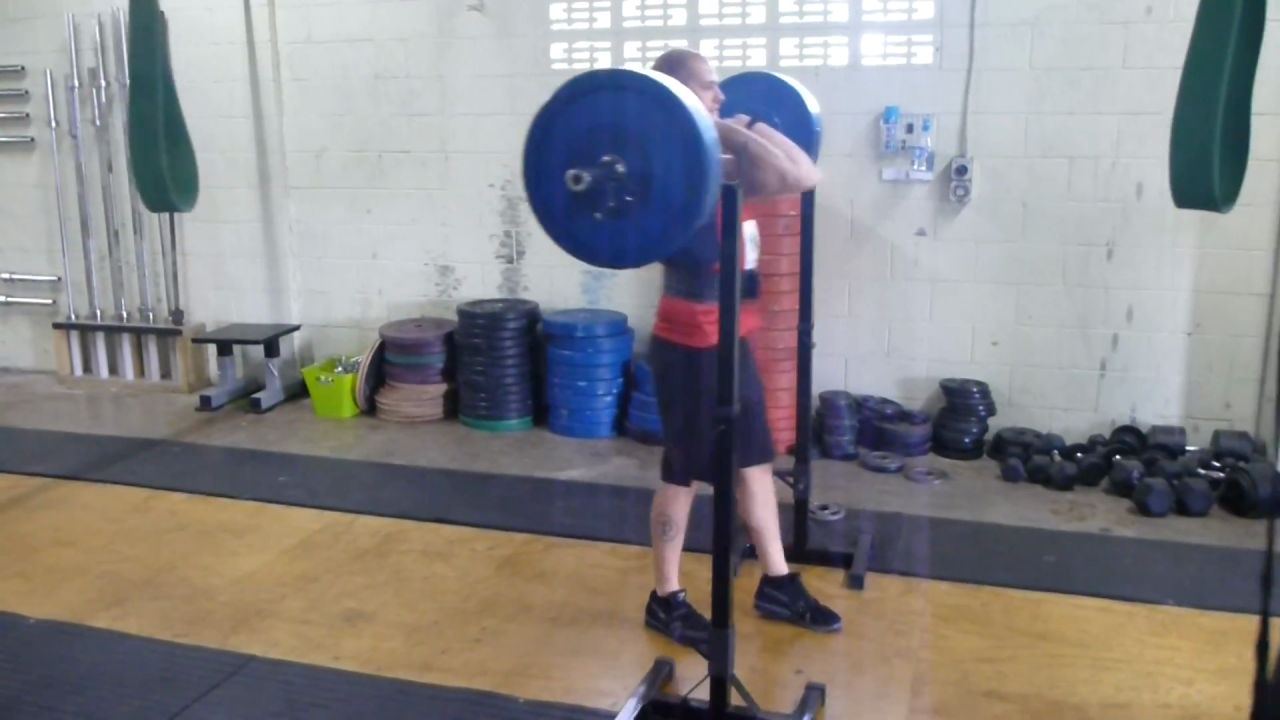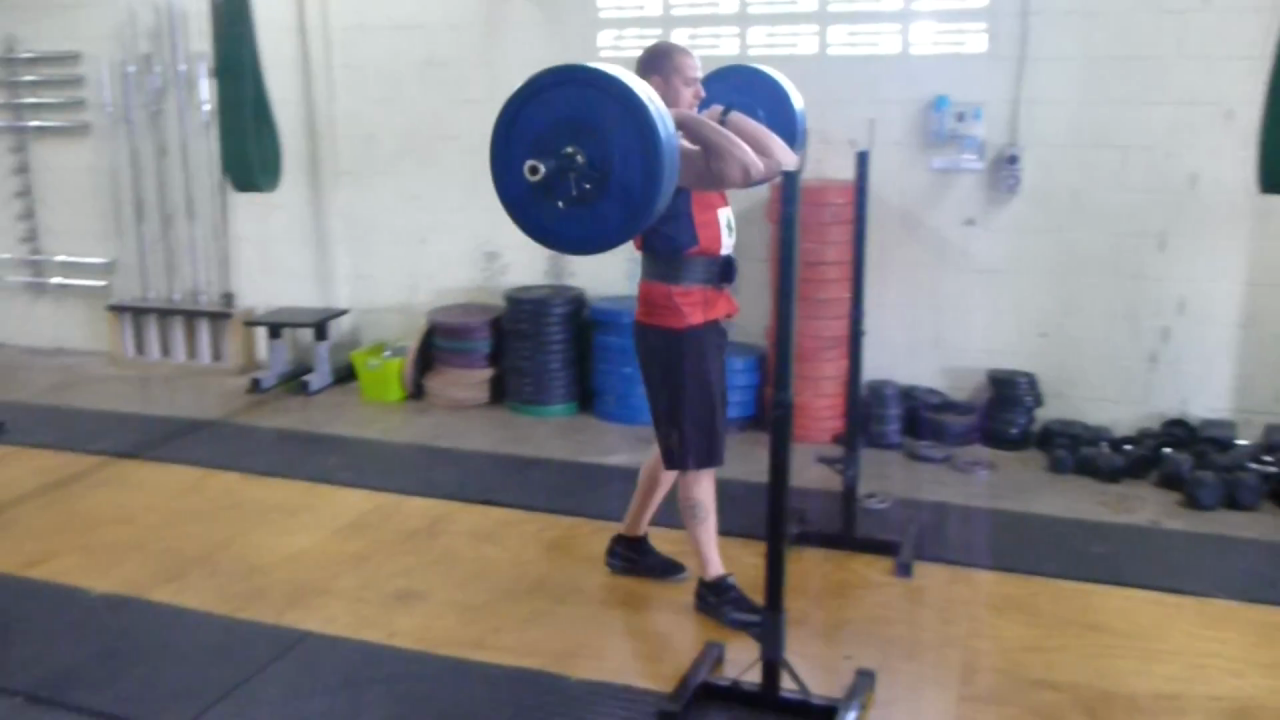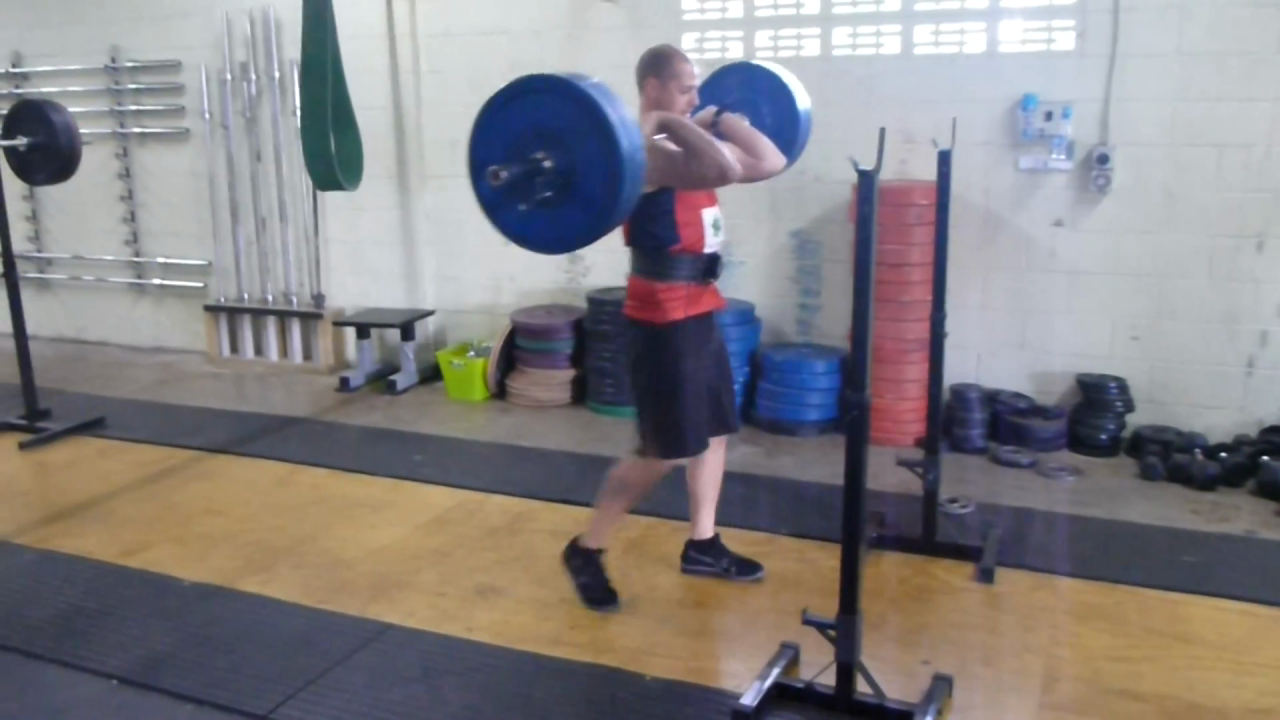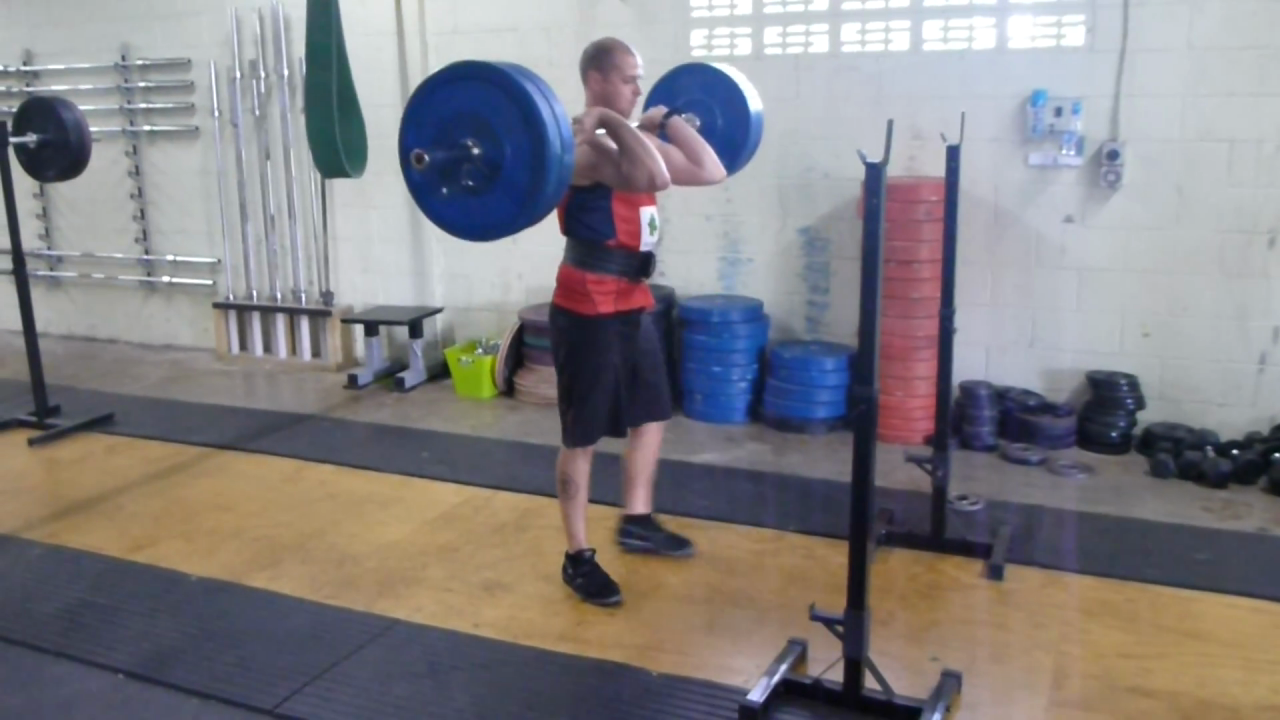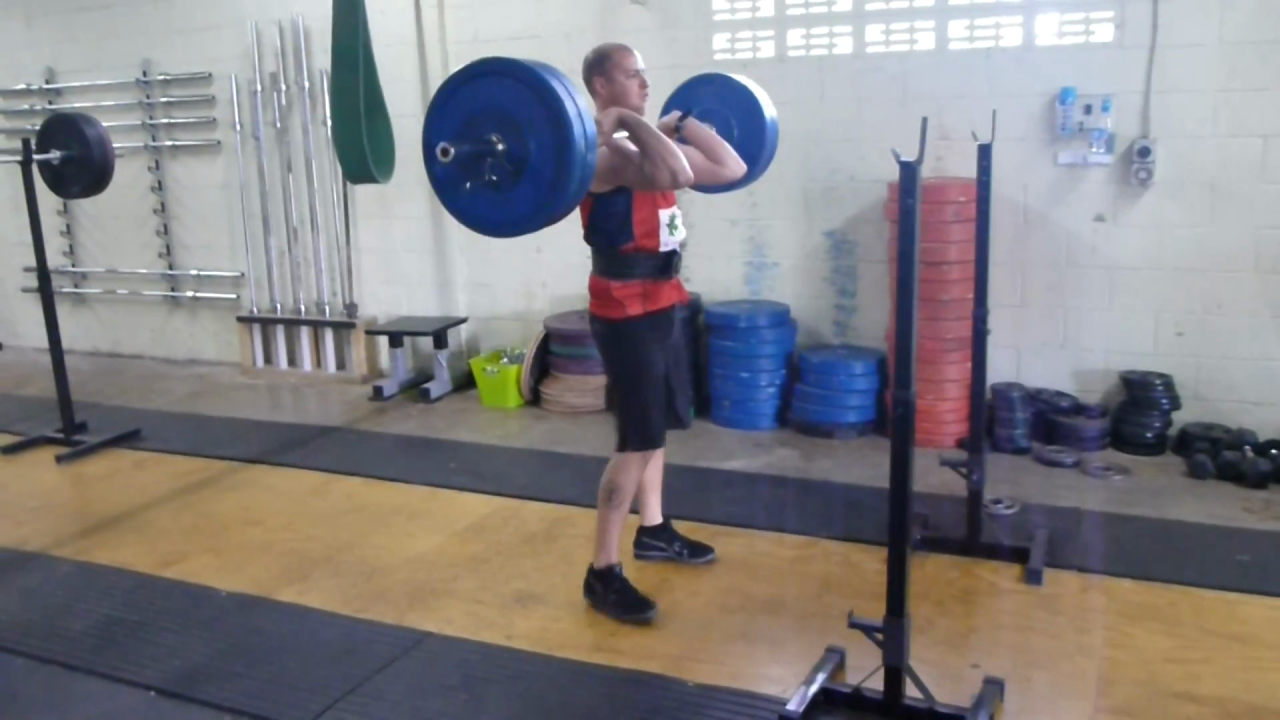
dt=0.5s
person 1, frame 1
left shoulder: (721, 159)
left elbow: (803, 174)
right elbow: (787, 178)
left wrist: (746, 127)
right wrist: (726, 131)
left hip: (728, 336)
right hip: (693, 341)
left knee: (753, 462)
right knee: (684, 472)
left ankle: (778, 583)
right ankle: (666, 599)
person 1, frame 2
left shoulder: (694, 142)
left elbow: (781, 161)
right elbow: (744, 171)
left wrist: (726, 115)
right wrist: (690, 121)
left hip: (701, 313)
right hip: (673, 319)
left knee: (679, 444)
right knee: (697, 455)
left ankle: (629, 540)
right ankle: (714, 583)
person 1, frame 3
left shoulder: (686, 144)
right shoulder: (645, 153)
left elbow: (770, 162)
right elbow: (724, 168)
left wrist: (719, 117)
right wrist: (671, 123)
left hip: (701, 310)
right hip: (662, 318)
left knee: (714, 433)
right knee: (663, 449)
left ankle: (703, 544)
right ankle: (587, 549)
person 1, frame 4
left shoulder: (632, 141)
right shoulder: (582, 147)
left elbow: (712, 172)
right elbow: (655, 179)
left wrist: (668, 120)
right wrist: (610, 122)
left hip: (630, 306)
right hip: (587, 311)
left knee: (648, 418)
right knee: (583, 437)
left ankle: (637, 520)
right ankle: (577, 556)
person 1, frame 5
left shoulder: (646, 145)
right shoulder: (601, 153)
left elbow: (730, 167)
right elbow: (676, 174)
left wrist: (682, 122)
right wrist: (630, 120)
left hip: (660, 304)
right hip: (624, 312)
left knee: (655, 429)
right knee: (639, 440)
left ankle: (653, 529)
right ankle: (604, 570)
